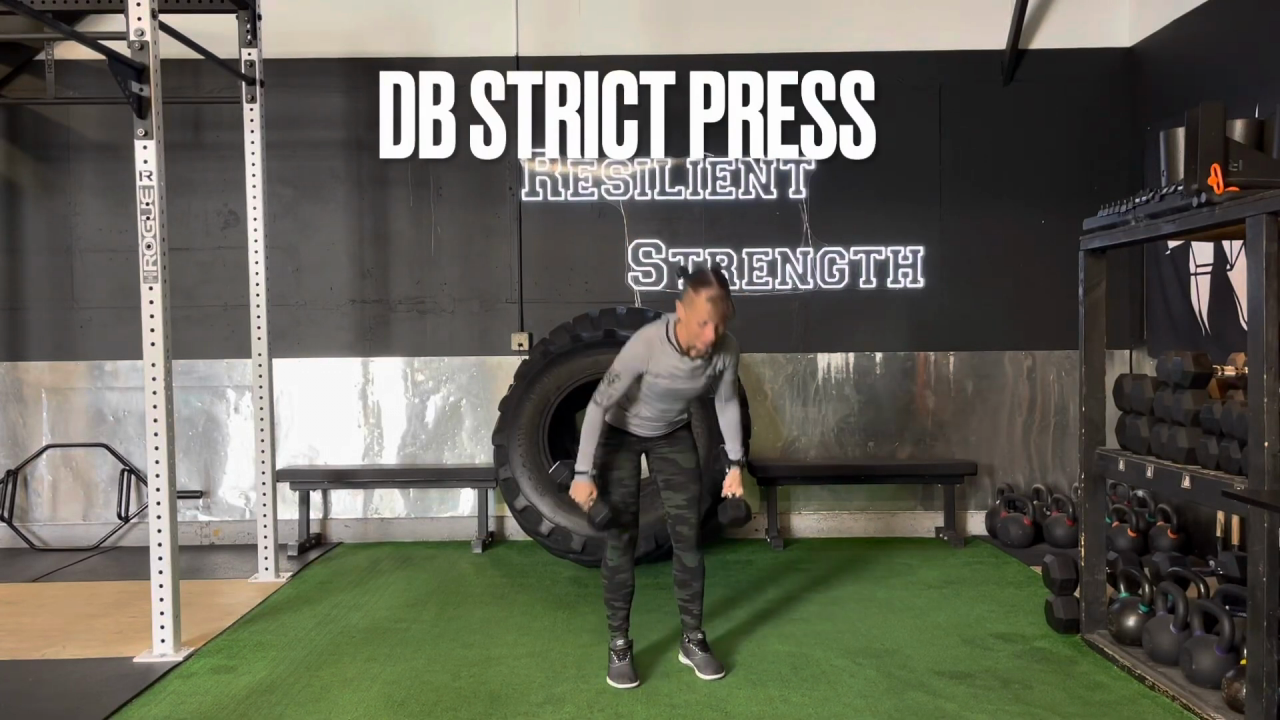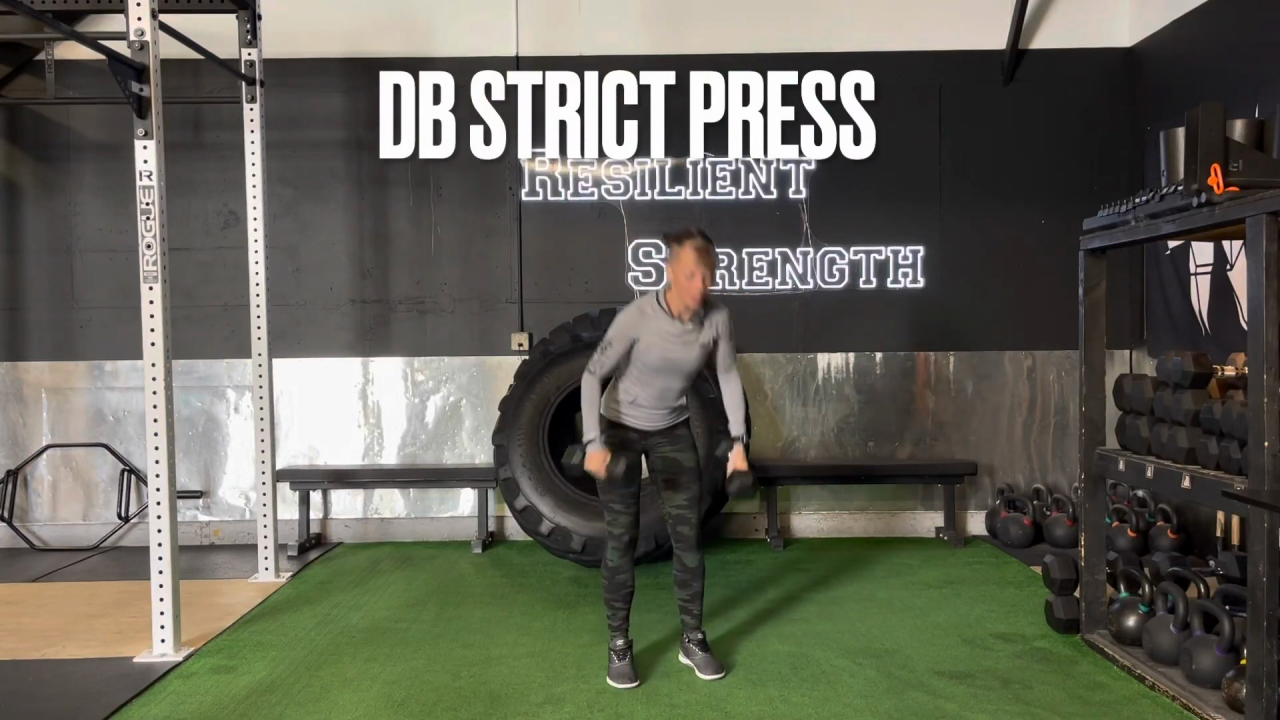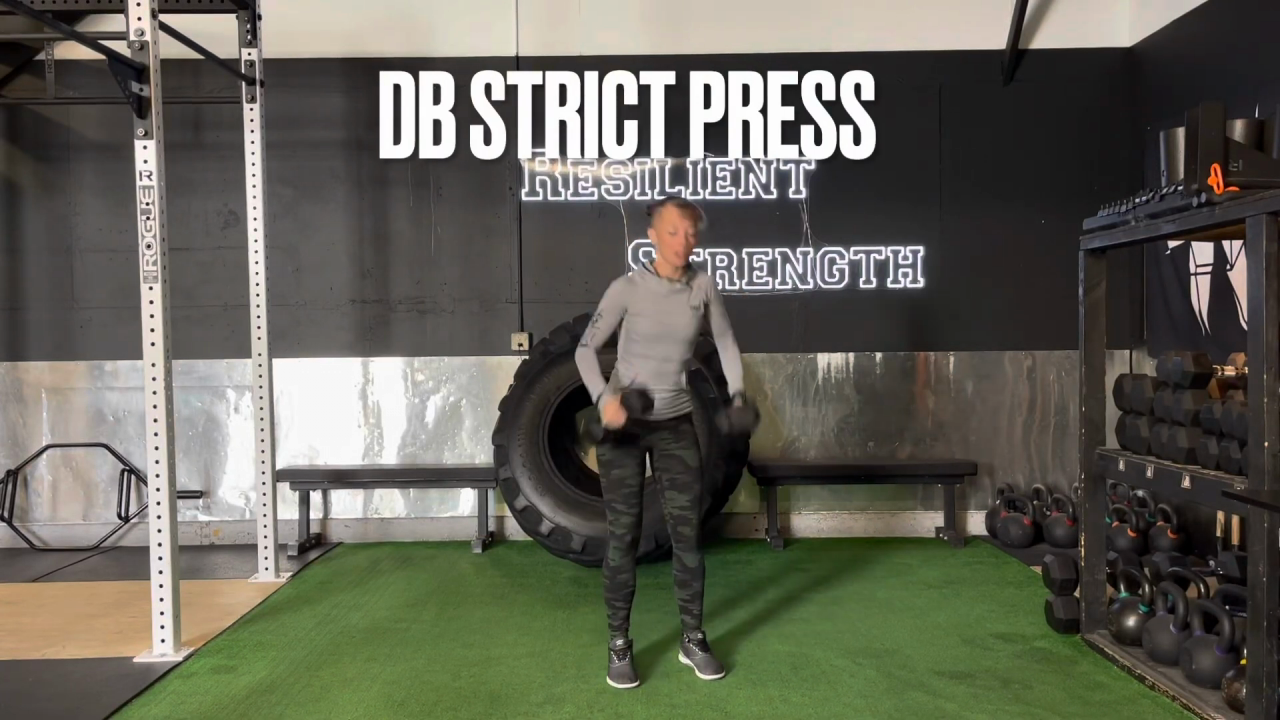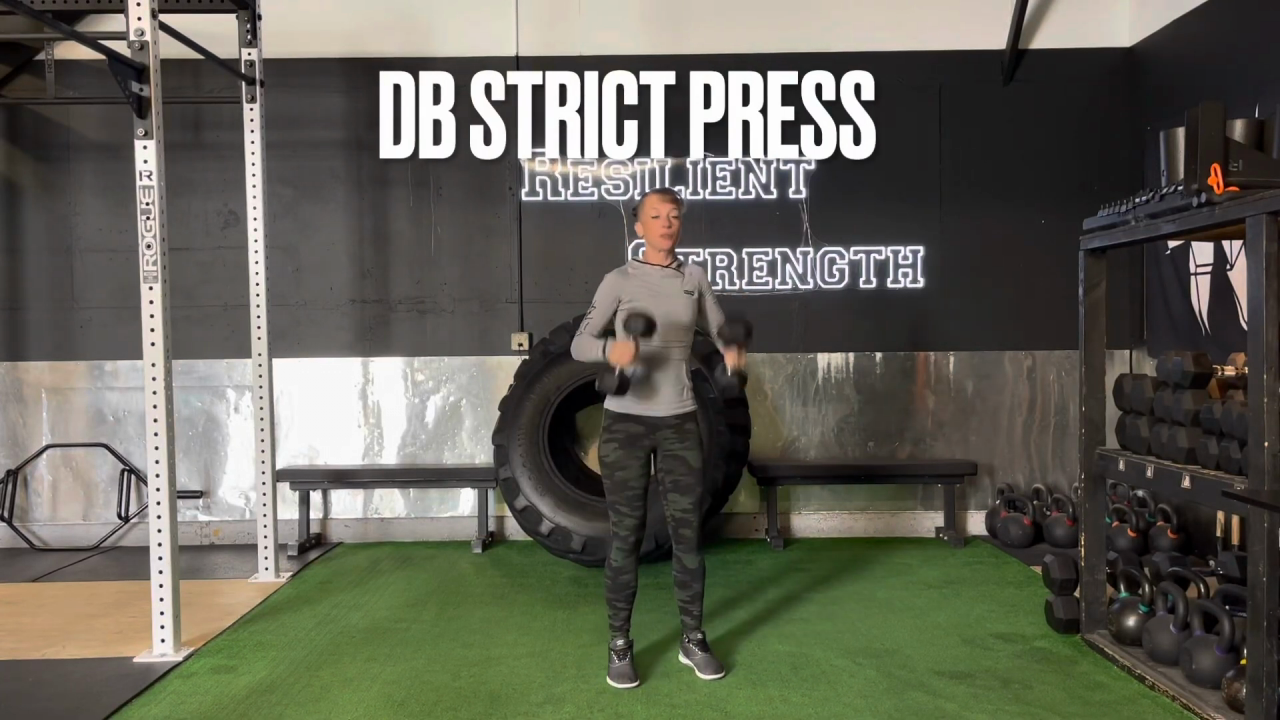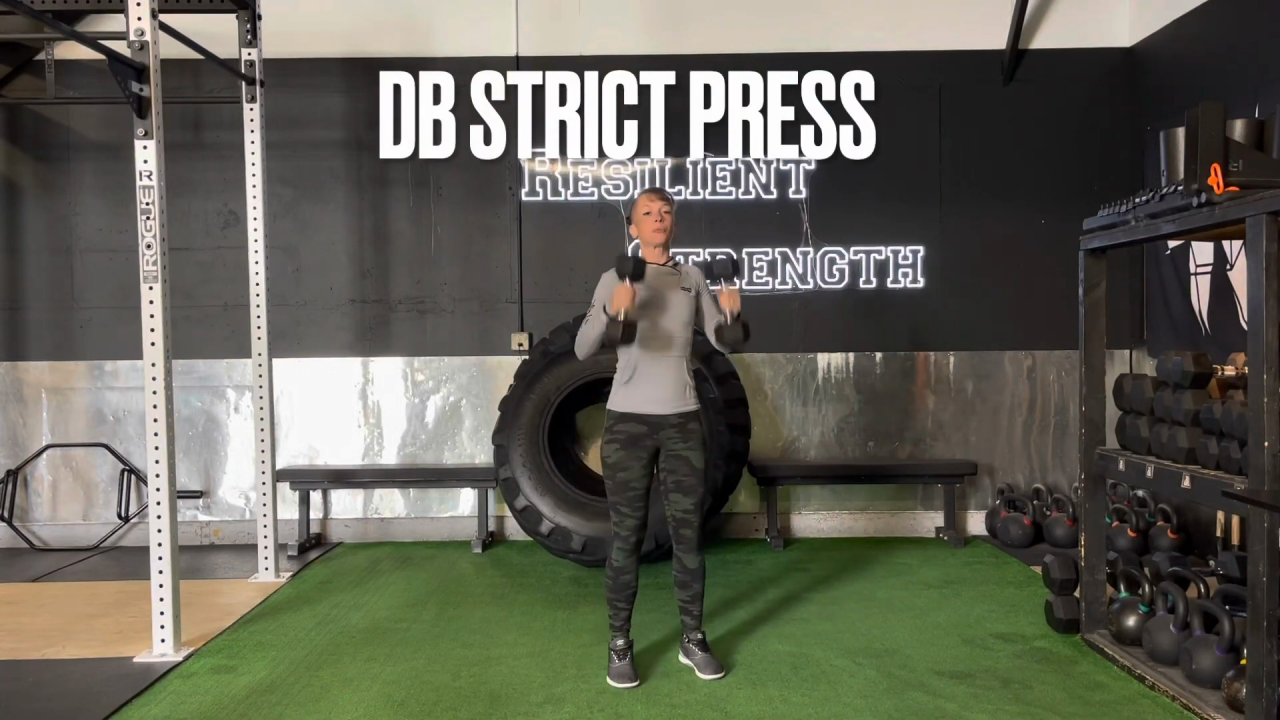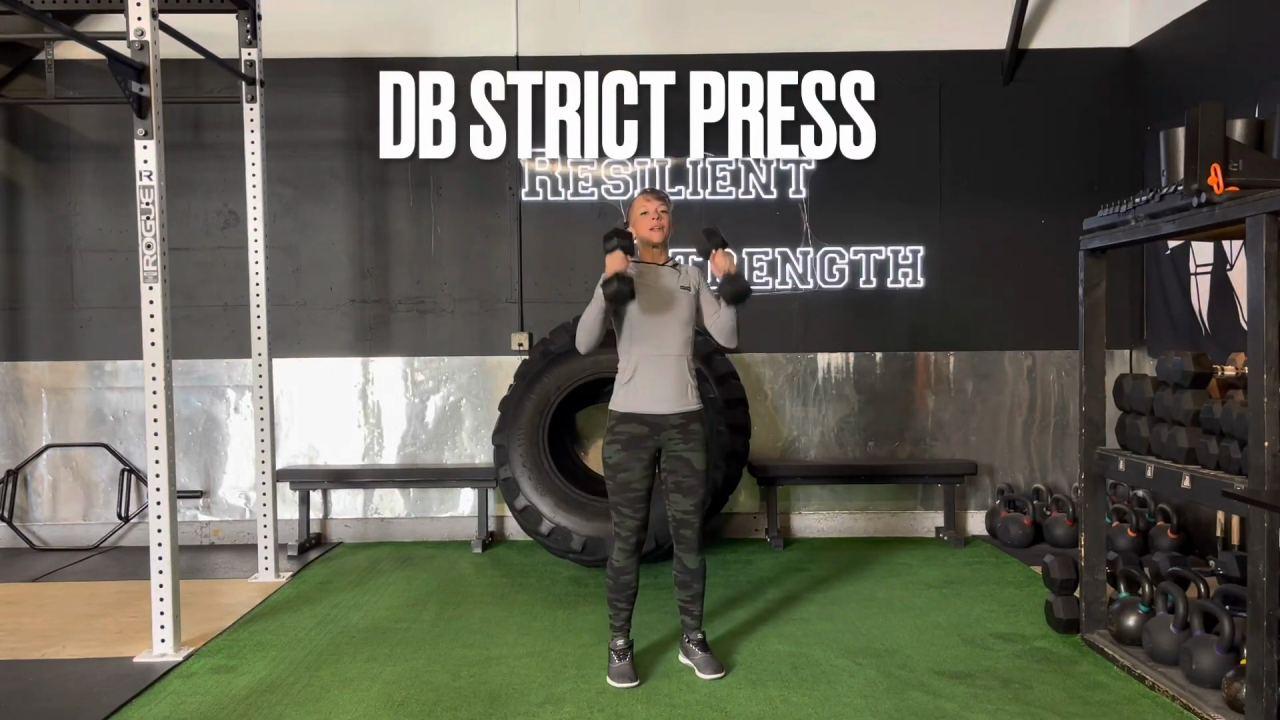
dt=0.1s
person 1, frame 1
left shoulder: (724, 350)
right shoulder: (646, 343)
left elbow: (727, 403)
right elbow: (599, 405)
left wrist: (735, 463)
right wrist: (583, 473)
left hip: (674, 436)
right hip: (621, 433)
left knee: (687, 535)
right knee: (620, 536)
left ankle: (693, 640)
right ankle: (619, 646)
person 1, frame 2
left shoulder: (717, 318)
right shoulder: (637, 316)
left elbow: (728, 376)
right elbow: (592, 376)
left wrist: (738, 439)
right wrist: (594, 440)
left hip: (673, 429)
right hip: (622, 428)
left knee: (687, 533)
right knee: (621, 536)
left ankle: (693, 639)
right ankle: (618, 645)
person 1, frame 3
left shoulder: (704, 286)
right shoulder: (627, 288)
left elbow: (726, 344)
right elbow: (586, 350)
left wrist: (738, 395)
right wrist: (602, 397)
left hip: (676, 425)
right hip: (624, 424)
left knee: (687, 532)
right knee: (623, 535)
left ankle: (693, 639)
right ankle: (618, 645)
person 1, frame 4
left shoulder: (697, 277)
right shoulder: (620, 279)
left elbow: (718, 332)
right elbow: (579, 346)
left wrist: (732, 350)
right wrist: (607, 350)
left hip: (680, 422)
right hip: (625, 421)
left knee: (687, 533)
right knee: (626, 535)
left ankle: (693, 639)
right ankle: (619, 646)
person 1, frame 5
left shoulder: (693, 277)
right shoulder: (617, 278)
left elbow: (719, 339)
right elbow: (583, 348)
left wrist: (730, 314)
right wrist: (610, 312)
left hip: (683, 422)
right hip: (628, 422)
left knee: (688, 533)
right knee: (627, 536)
left ankle: (693, 639)
right ankle: (619, 645)
person 1, frame 6
left shoulder: (692, 277)
right shoulder: (618, 276)
left elbow: (727, 339)
right elbow: (584, 344)
left wrist: (726, 284)
right wrist: (606, 284)
left hip: (685, 421)
right hip: (630, 421)
left knee: (689, 533)
right knee: (628, 536)
left ankle: (694, 640)
right ankle: (620, 645)
